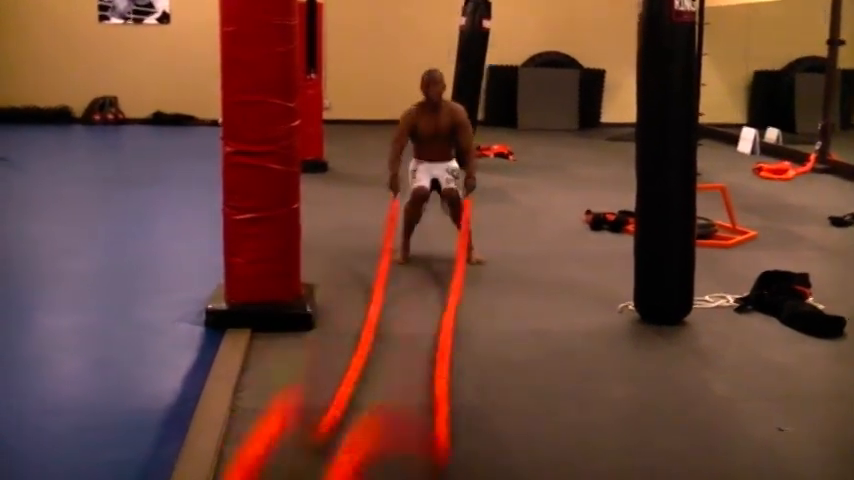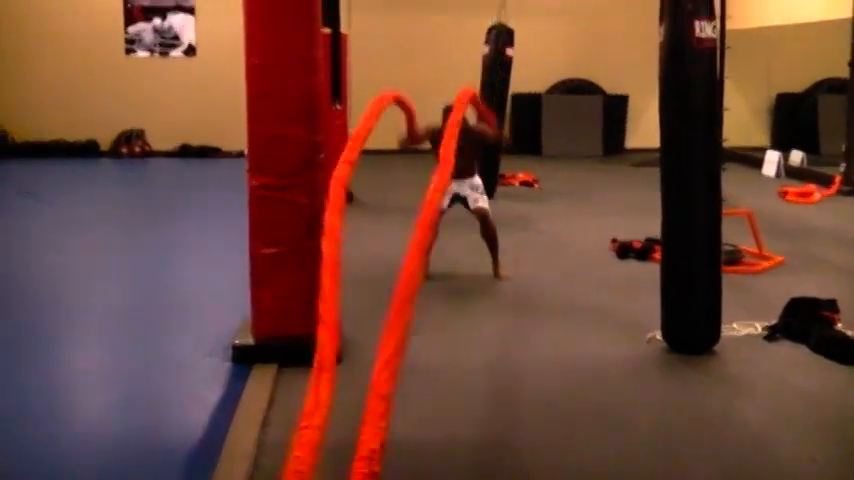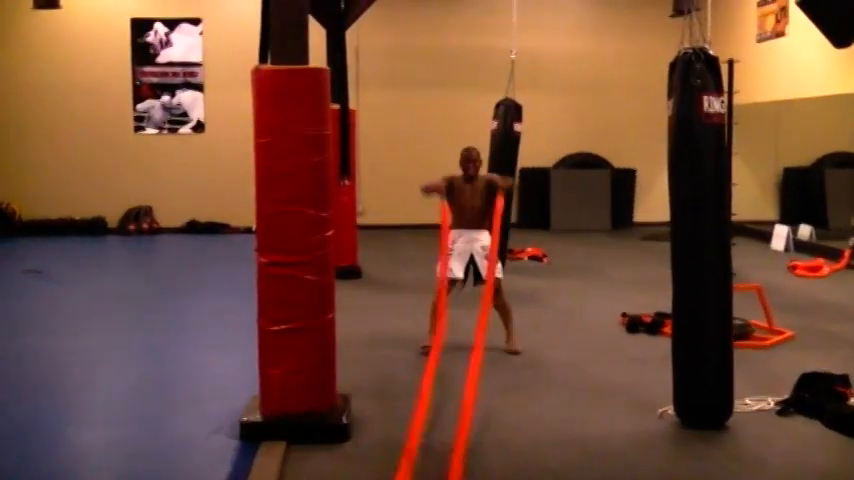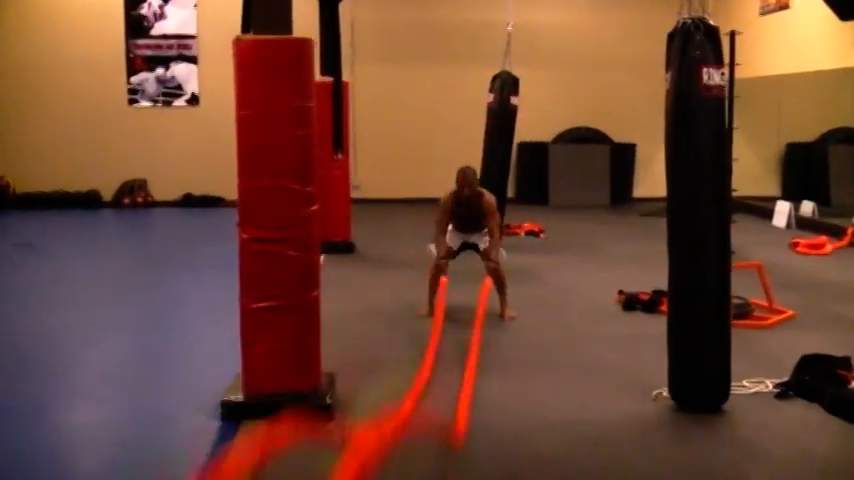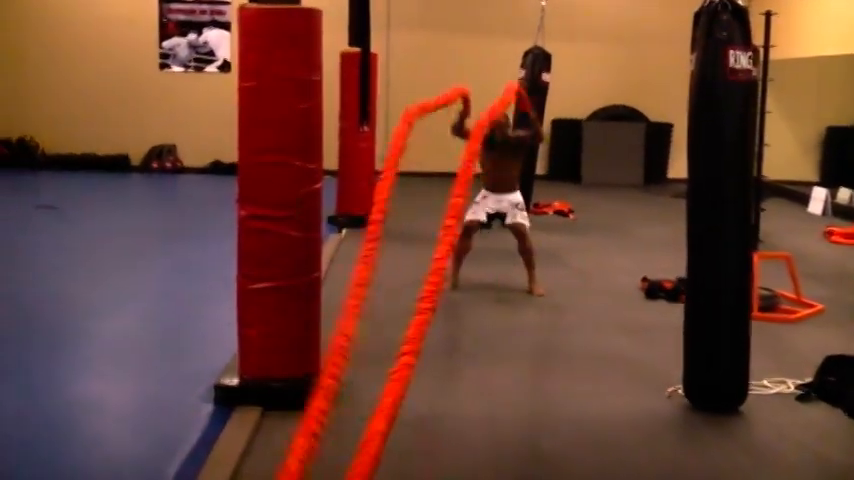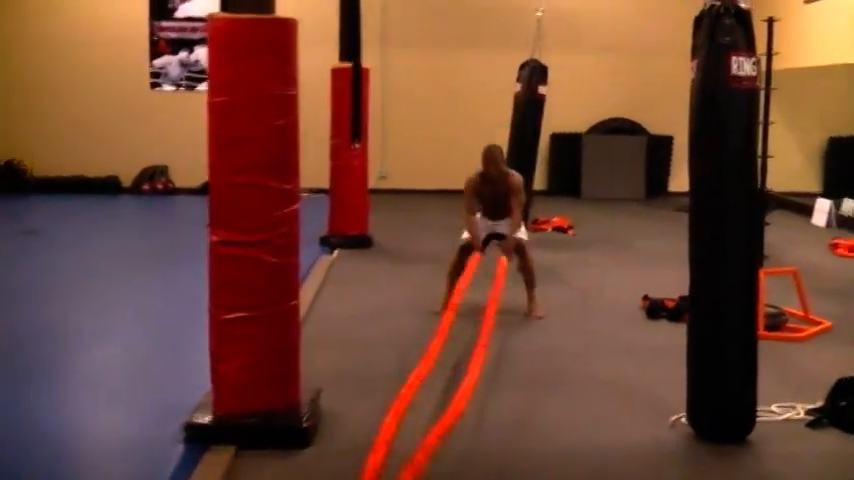
dt=0.5s
person 1, frame 1
left shoulder: (456, 112)
right shoulder: (412, 114)
left elbow: (468, 148)
right elbow: (396, 149)
left wrist: (471, 175)
right wrist: (393, 174)
left hip: (447, 163)
right hip: (422, 163)
left knee: (454, 199)
right knee: (418, 194)
left ankle: (469, 249)
right ankle: (404, 247)
person 1, frame 2
left shoulder: (475, 131)
right shoulder: (434, 133)
left elbow: (501, 140)
right elbow: (405, 143)
left wrist: (496, 133)
right wrist: (412, 136)
left hip: (469, 181)
left knee: (485, 216)
left ankle: (496, 264)
person 1, frame 3
left shoulder: (489, 181)
right shoulder: (452, 182)
left elbow: (505, 183)
right elbow: (429, 187)
left wrist: (504, 184)
right wrist: (433, 188)
left hip: (483, 239)
right hip: (458, 239)
left knee: (496, 285)
right knee: (447, 283)
left ankle: (510, 337)
right ankle: (431, 335)
person 1, frame 4
left shoulder: (487, 200)
right shoulder: (448, 201)
left elbow: (494, 233)
right elbow: (440, 231)
left wrist: (493, 258)
right wrist: (441, 256)
left hip: (481, 233)
right hip: (456, 232)
left knee: (493, 263)
right knee: (440, 262)
left ankle: (504, 306)
right ankle: (430, 305)
person 1, frame 5
left shoulder: (518, 139)
right shoulder: (483, 138)
left elbow: (538, 136)
right elbow: (457, 131)
left wrist: (534, 118)
right wrist: (463, 114)
left hip: (511, 197)
right hip: (487, 195)
left knee: (521, 231)
right knee: (467, 228)
left ankle: (533, 282)
right ankle: (453, 276)
person 1, frame 6
left shoulder: (514, 180)
right shoulder: (473, 182)
left elbow: (517, 211)
right elbow: (469, 214)
left wrist: (511, 236)
right wrist: (473, 235)
left hip: (508, 219)
right hip: (483, 219)
left knee: (521, 249)
right knee: (464, 249)
left ankle: (532, 302)
right ankle: (448, 299)
